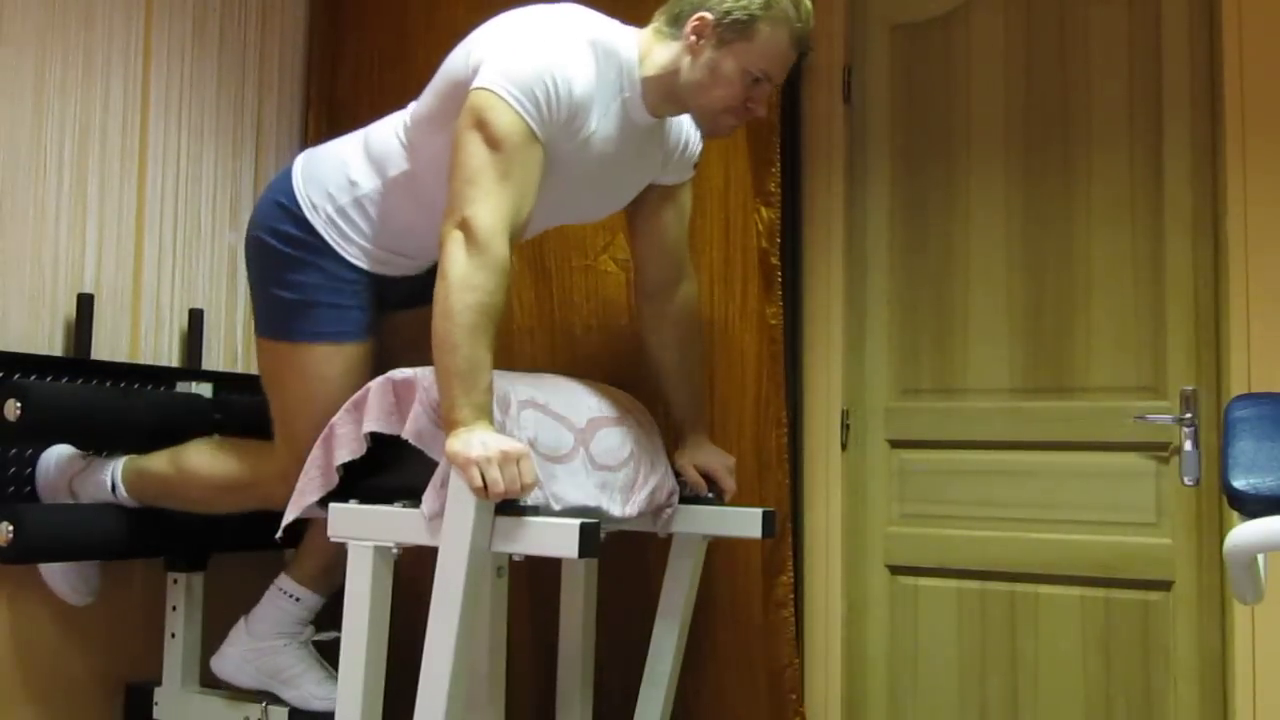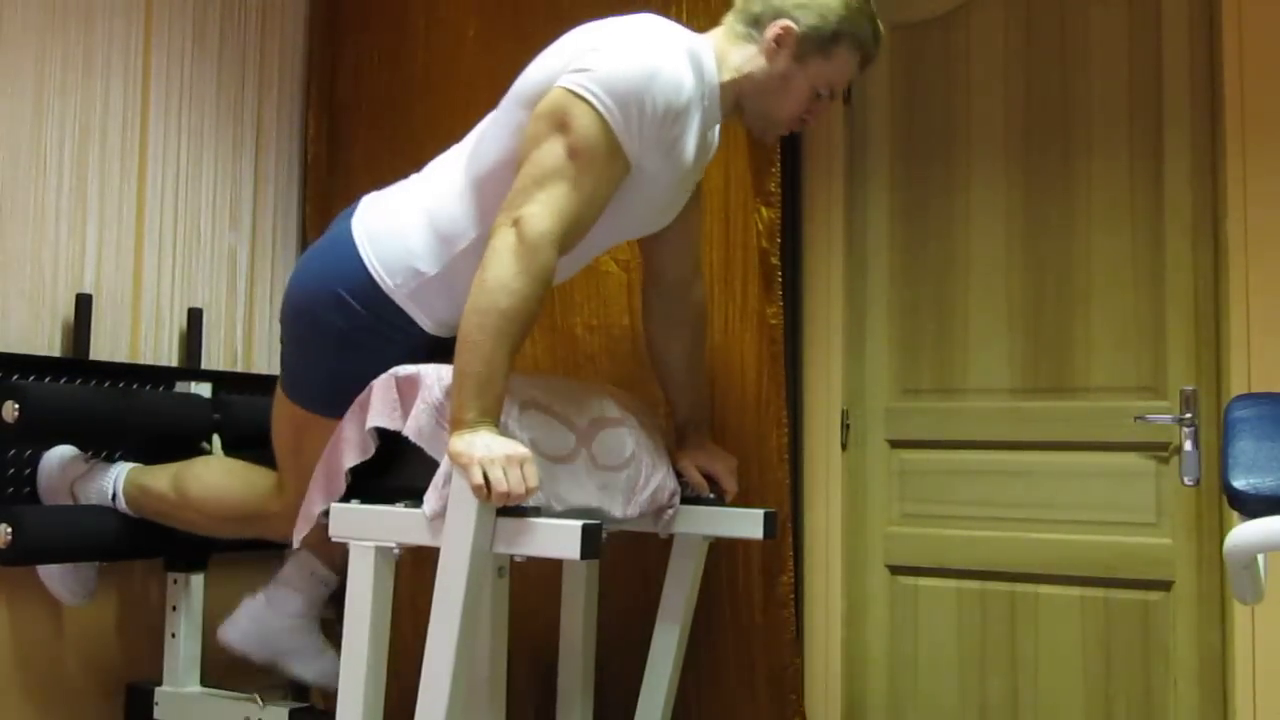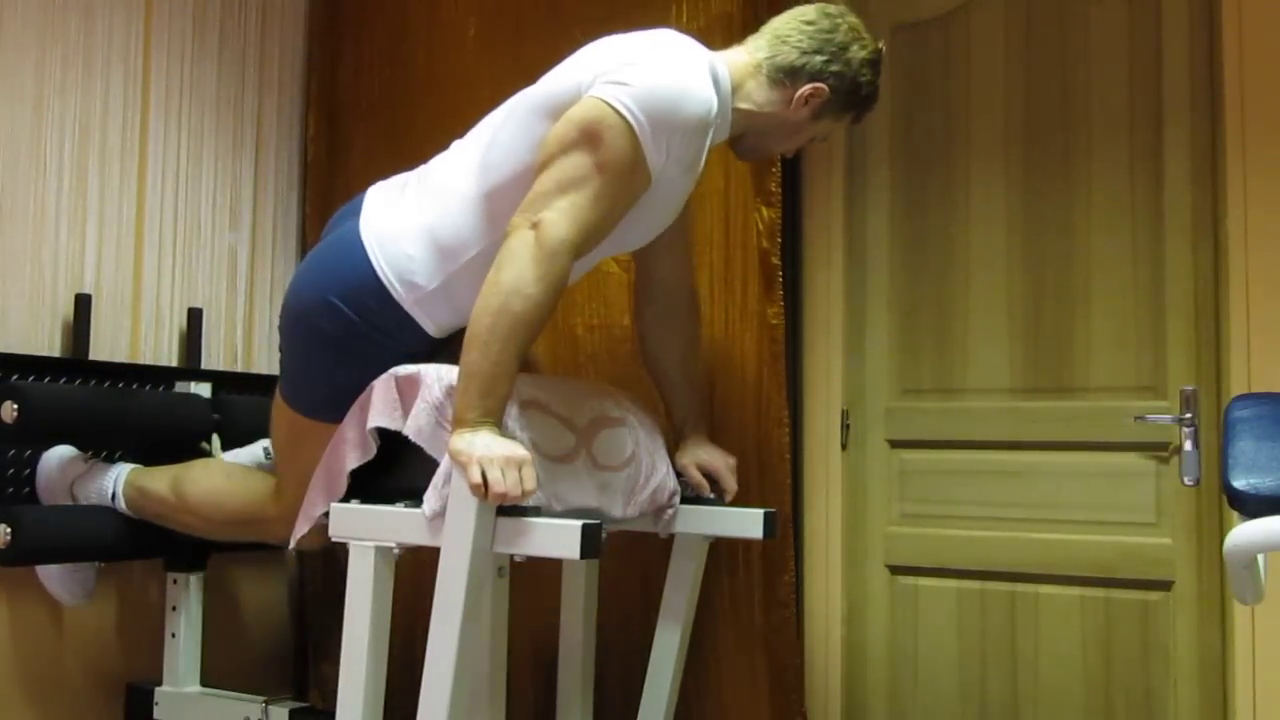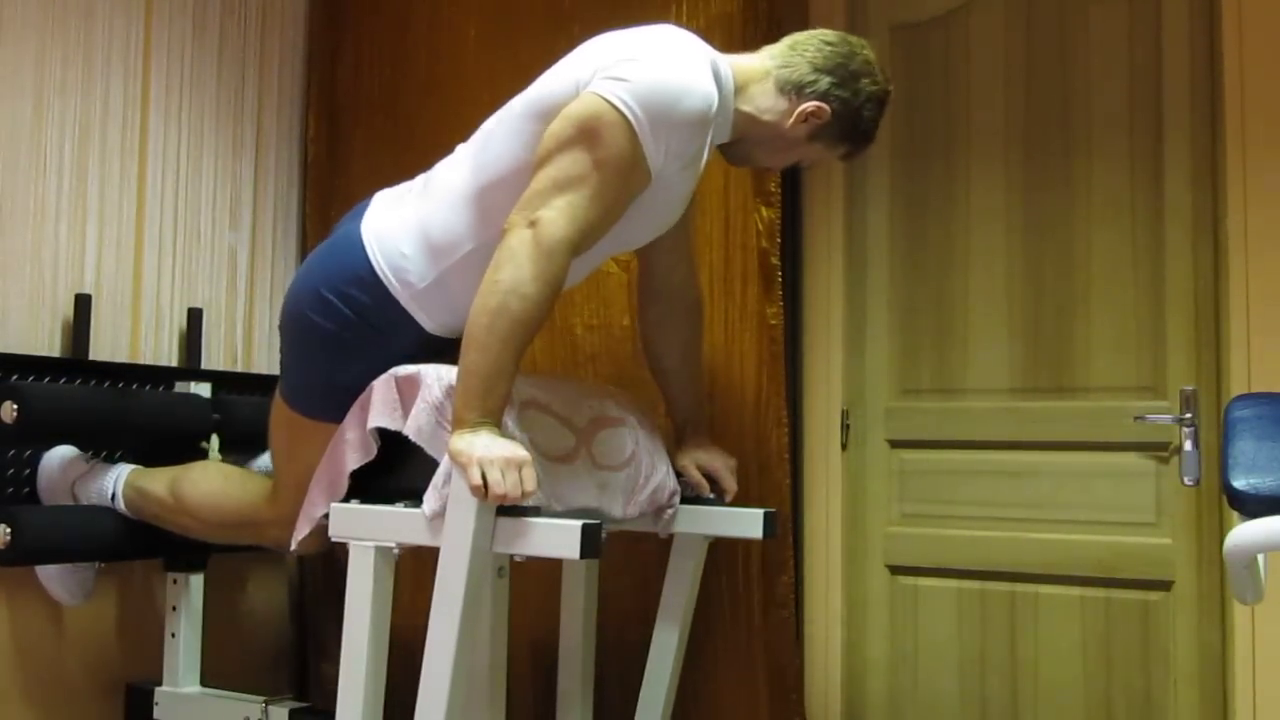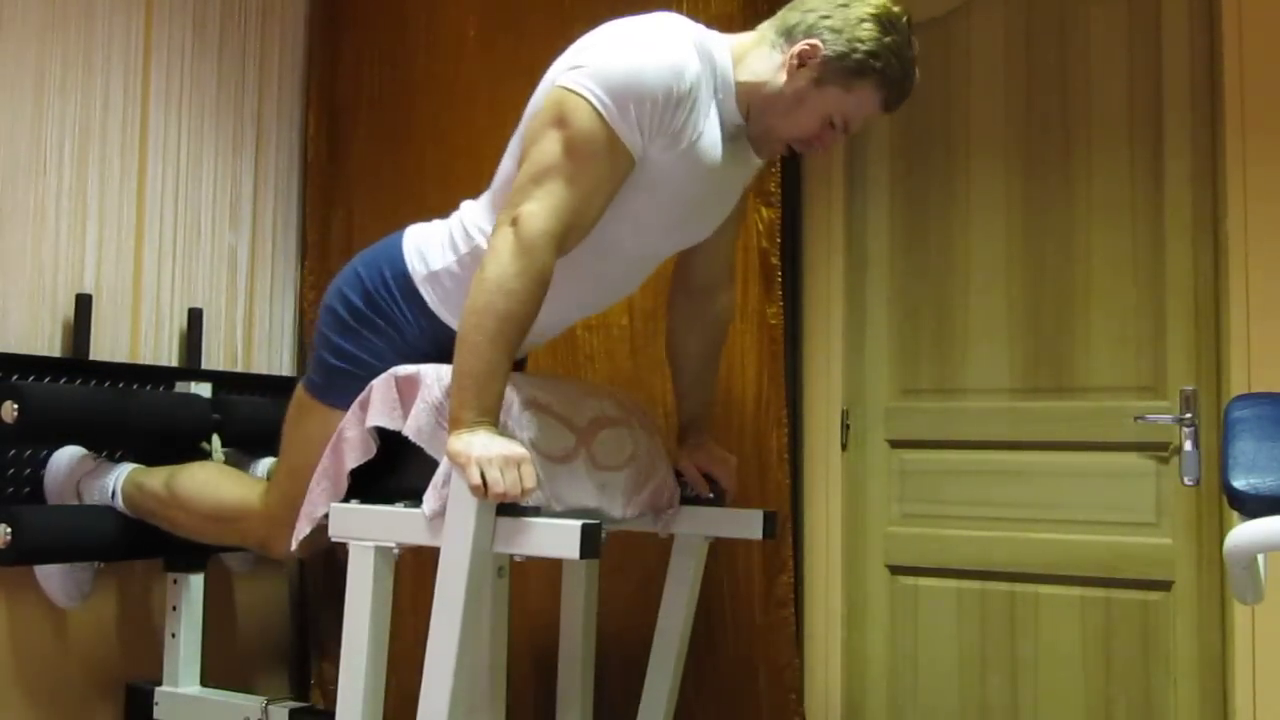
dt=0.5s
person 1, frame 1
left shoulder: (675, 136)
left elbow: (667, 288)
right elbow: (477, 237)
left wrist: (690, 434)
right wrist: (466, 424)
left hip: (409, 258)
right hip: (321, 229)
right knee: (305, 469)
left ankle: (268, 639)
right ankle: (88, 477)
person 1, frame 2
left shoulder: (700, 115)
right shoulder: (641, 68)
left elbow: (675, 290)
right elbow: (526, 238)
left wrist: (692, 434)
right wrist: (472, 428)
left hip: (426, 303)
right hip: (367, 289)
right knee: (305, 507)
left ankle: (282, 615)
right ankle: (92, 482)
person 1, frame 3
left shoulder: (686, 111)
right shoulder: (672, 91)
left elbow: (666, 287)
right elbow: (540, 242)
left wrist: (691, 432)
right wrist: (475, 427)
left hip: (396, 254)
right hip: (367, 294)
right knee: (299, 513)
left ankle: (281, 450)
right ankle: (92, 480)
person 1, frame 4
left shoulder: (690, 114)
right shoulder: (670, 84)
left elbow: (669, 286)
right elbow: (537, 239)
left wrist: (690, 432)
right wrist: (474, 427)
left hip: (418, 292)
right hip: (367, 295)
right knee: (298, 521)
left ankle: (291, 453)
right ankle: (96, 482)
person 1, frame 5
left shoulder: (752, 137)
left elbow: (704, 286)
right elbow: (527, 236)
left wrist: (693, 431)
right wrist: (472, 426)
left hip: (486, 335)
right hip: (405, 307)
right knee: (286, 528)
left ankle: (266, 469)
right ankle: (97, 479)
